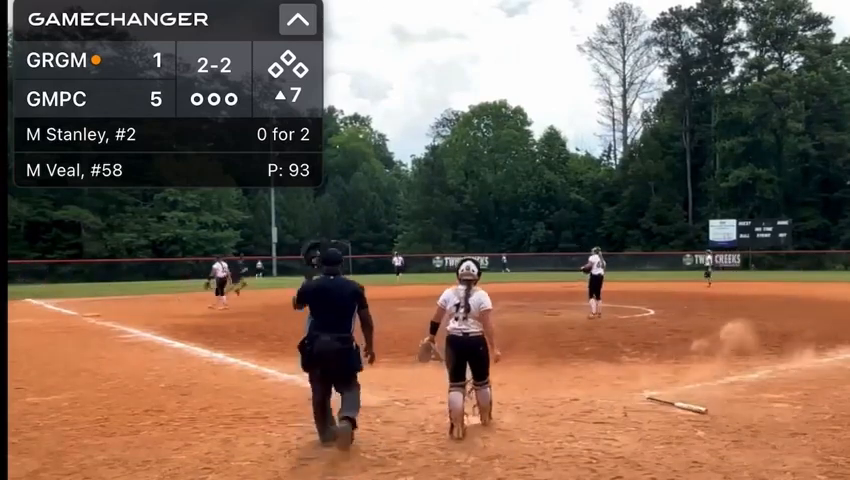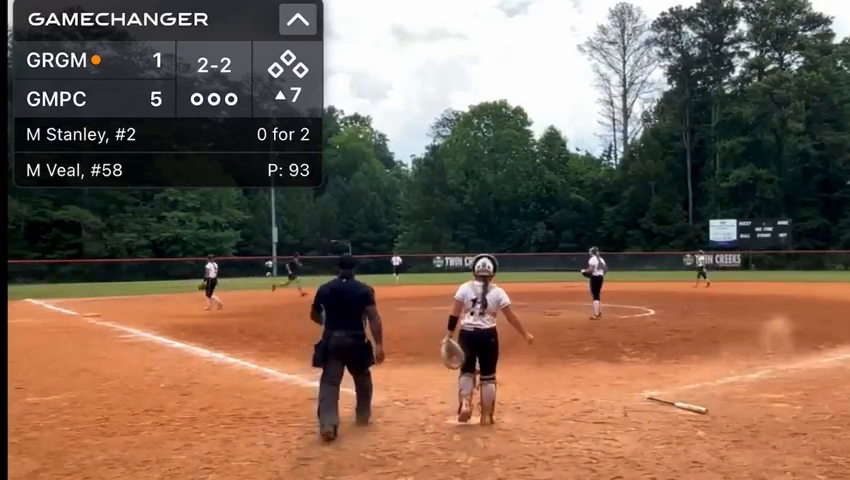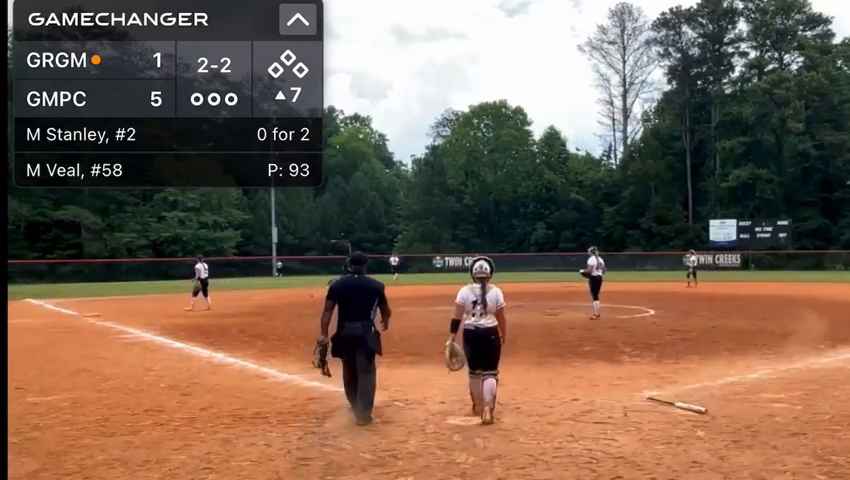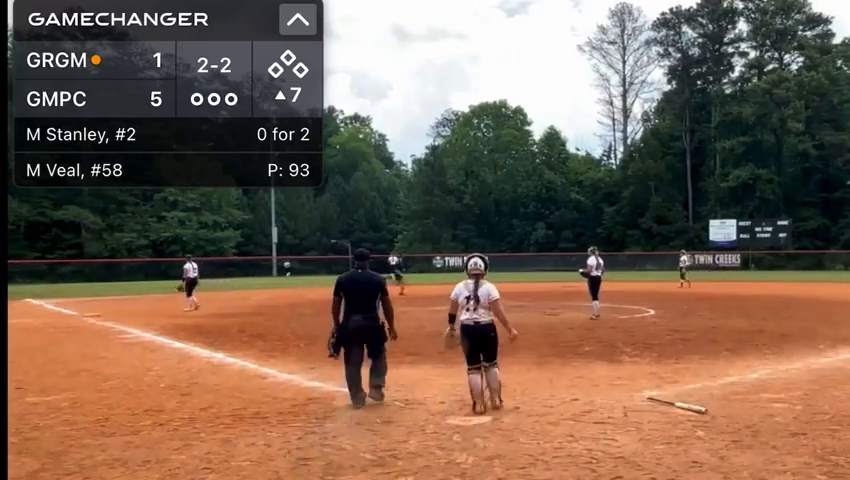
dt=0.4s
person 1, frame 1
left shoulder: (309, 287)
right shoulder: (354, 288)
left elbow: (296, 304)
right elbow: (366, 321)
right wrist: (369, 345)
left hip: (316, 345)
right hip: (342, 345)
left knee: (320, 391)
right knee: (349, 388)
left ankle: (326, 433)
right ankle: (345, 422)
person 1, frame 2
left shoulder: (324, 289)
right shoulder: (363, 290)
left elbow: (314, 316)
right elbow: (373, 317)
right wrist: (378, 345)
left hip: (331, 342)
right hip: (355, 342)
left knee: (328, 383)
right knee: (362, 379)
left ankle: (328, 426)
right ankle: (362, 416)
person 1, frame 3
left shoulder: (337, 285)
right shoulder: (375, 285)
left elbow: (327, 310)
right elbow: (386, 311)
left wrist: (323, 334)
right wrist: (385, 323)
left hip: (344, 332)
right hip: (365, 332)
left knee: (349, 371)
right knee: (366, 372)
left ankle: (355, 404)
right ankle: (363, 413)
person 1, frame 4
left shoulder: (342, 279)
right shoulder: (378, 279)
left elbow: (335, 305)
right elbow: (387, 305)
left wrist: (336, 325)
right wrist: (391, 326)
left hip: (350, 324)
right hip: (371, 323)
left knee: (352, 362)
right knee: (378, 355)
left ankle: (357, 398)
right ankle: (376, 387)
person 2, frame 1
left shoulder: (449, 293)
right shoulder: (481, 295)
left elbow: (437, 318)
right elbow: (487, 324)
left wrist: (431, 336)
right wrist: (494, 348)
left hip: (454, 341)
right hip: (476, 342)
left knee: (456, 385)
right knee: (482, 381)
left ankle: (457, 427)
right ankle: (485, 417)
person 2, frame 2
left shoulder: (465, 288)
right shoulder: (497, 292)
left elbow: (454, 314)
right elbow: (511, 317)
left wrist: (449, 335)
right wrist: (525, 334)
left hip: (467, 335)
right hip: (488, 336)
left knee: (466, 372)
right knee: (488, 376)
left ankle: (465, 405)
right ankle: (486, 415)
person 2, frame 3
left shoulder: (465, 291)
right shoulder: (496, 292)
left elbow: (457, 317)
right elbow: (501, 318)
left wrist: (451, 338)
right wrist: (502, 335)
left hip: (470, 334)
right hip: (490, 334)
left knee: (474, 371)
right knee: (490, 372)
left ankle: (478, 406)
right ankle: (487, 411)
person 2, frame 4
left shoulder: (459, 287)
right shoulder: (489, 287)
left elbow: (452, 312)
right elbow: (498, 311)
left wrist: (451, 327)
right wrist: (510, 329)
left hip: (467, 330)
right hip: (486, 329)
left knee: (473, 367)
right knee: (491, 364)
left ankle: (478, 403)
right ankle: (495, 399)
